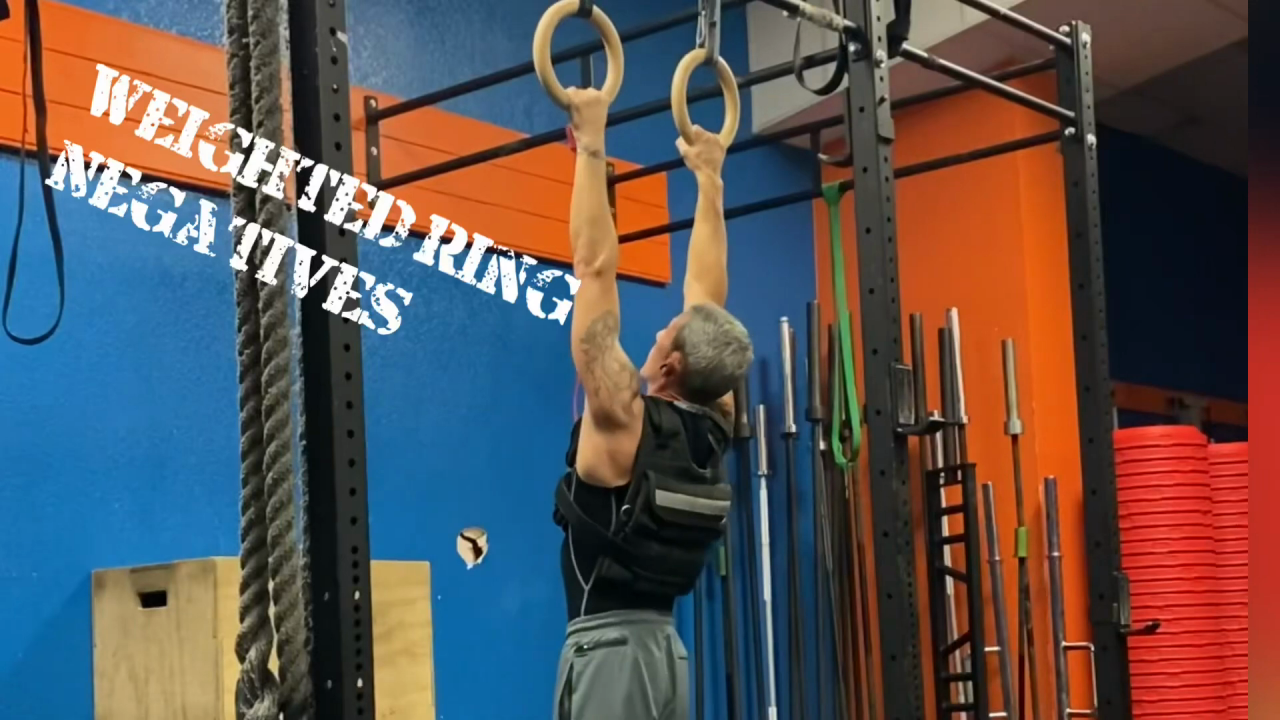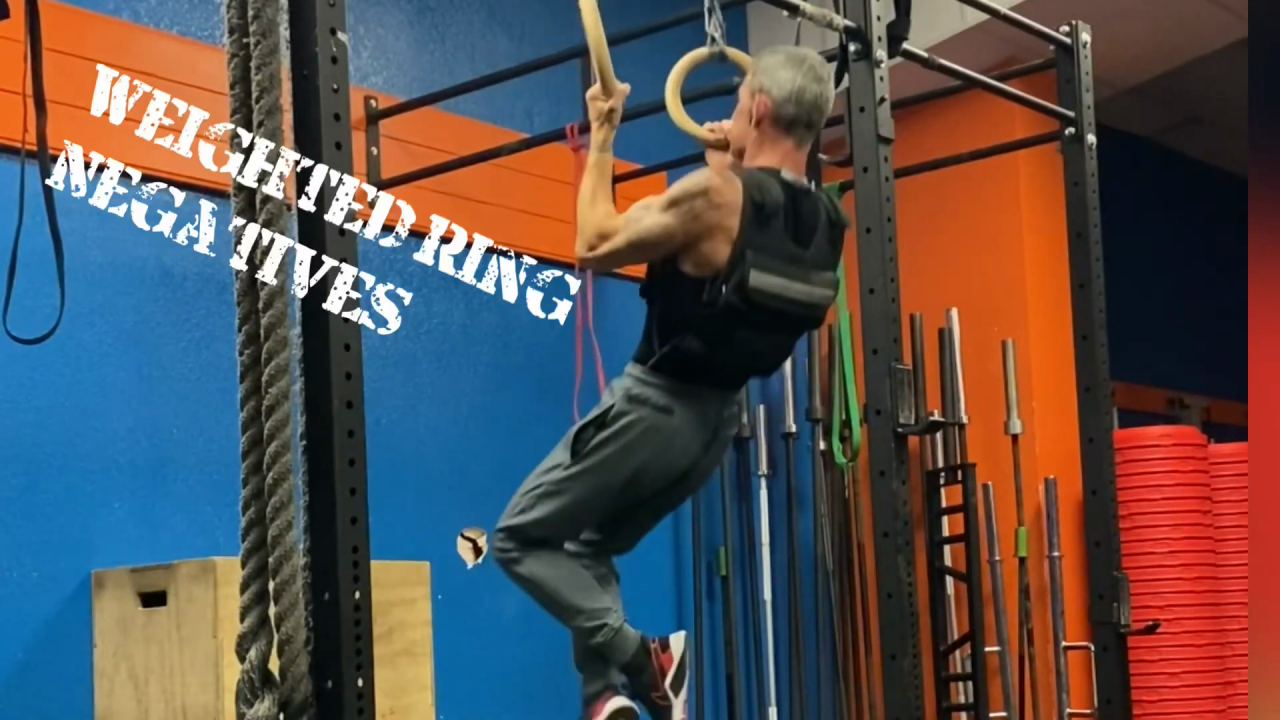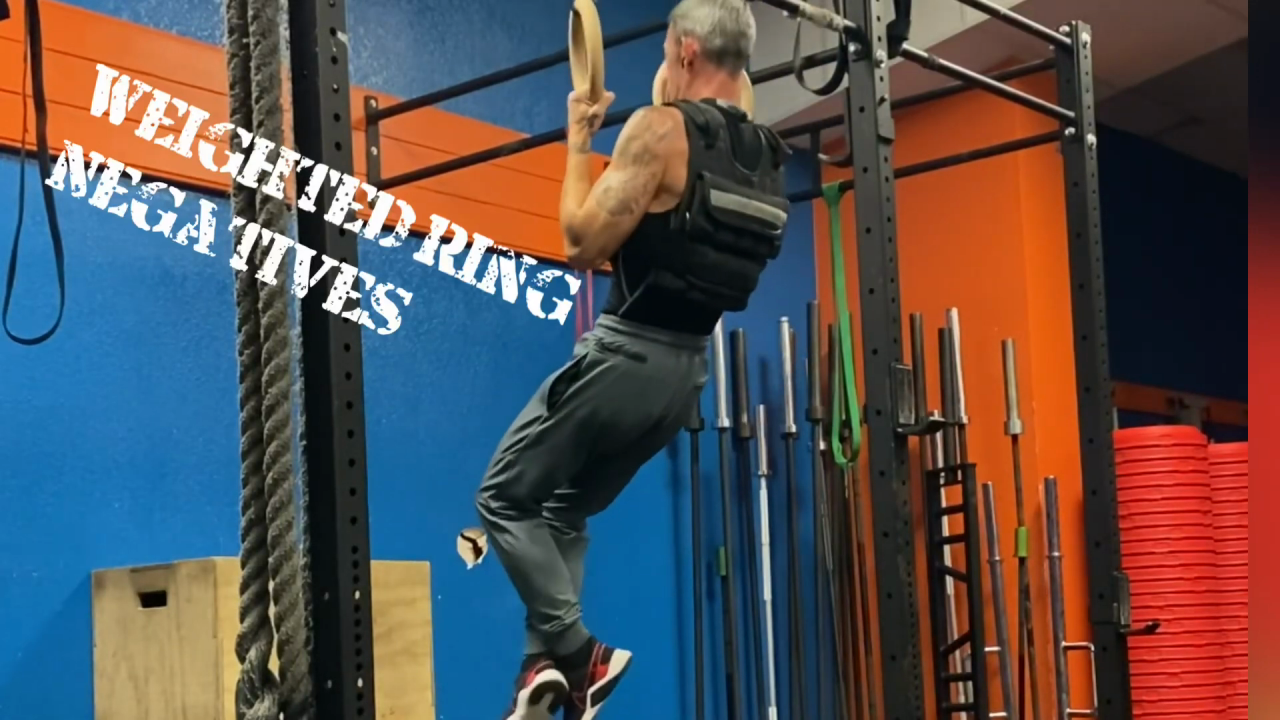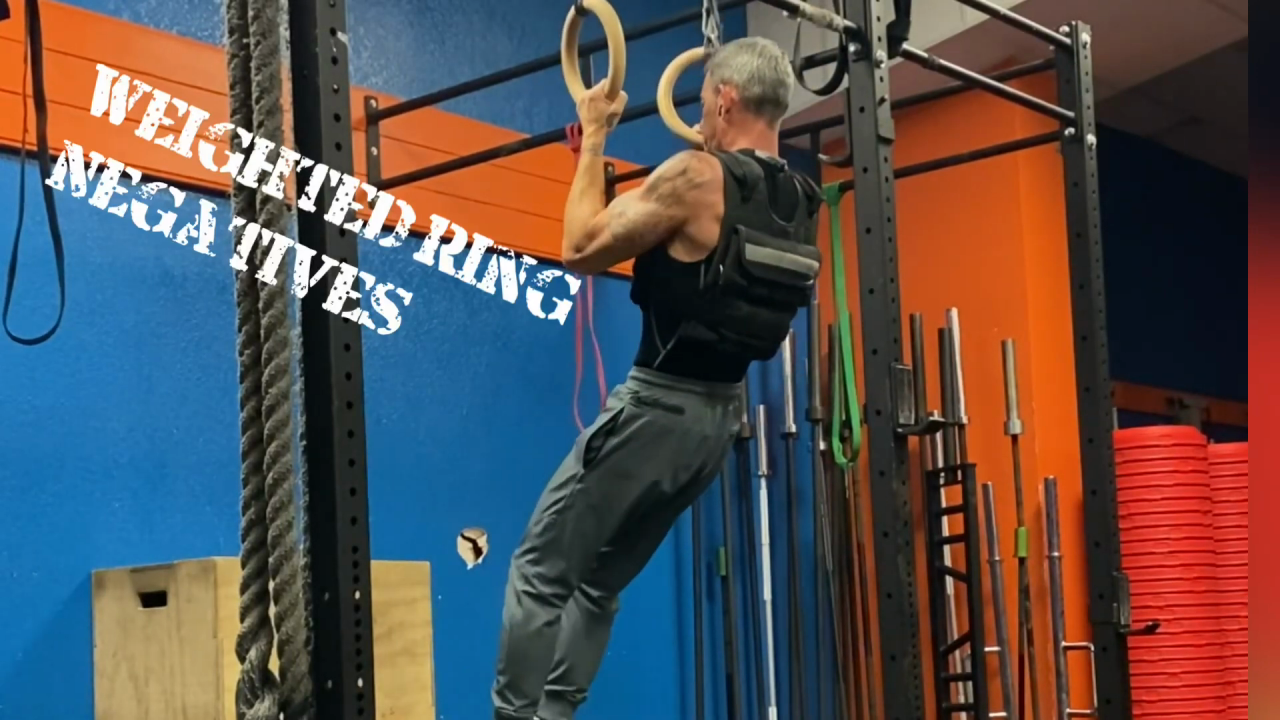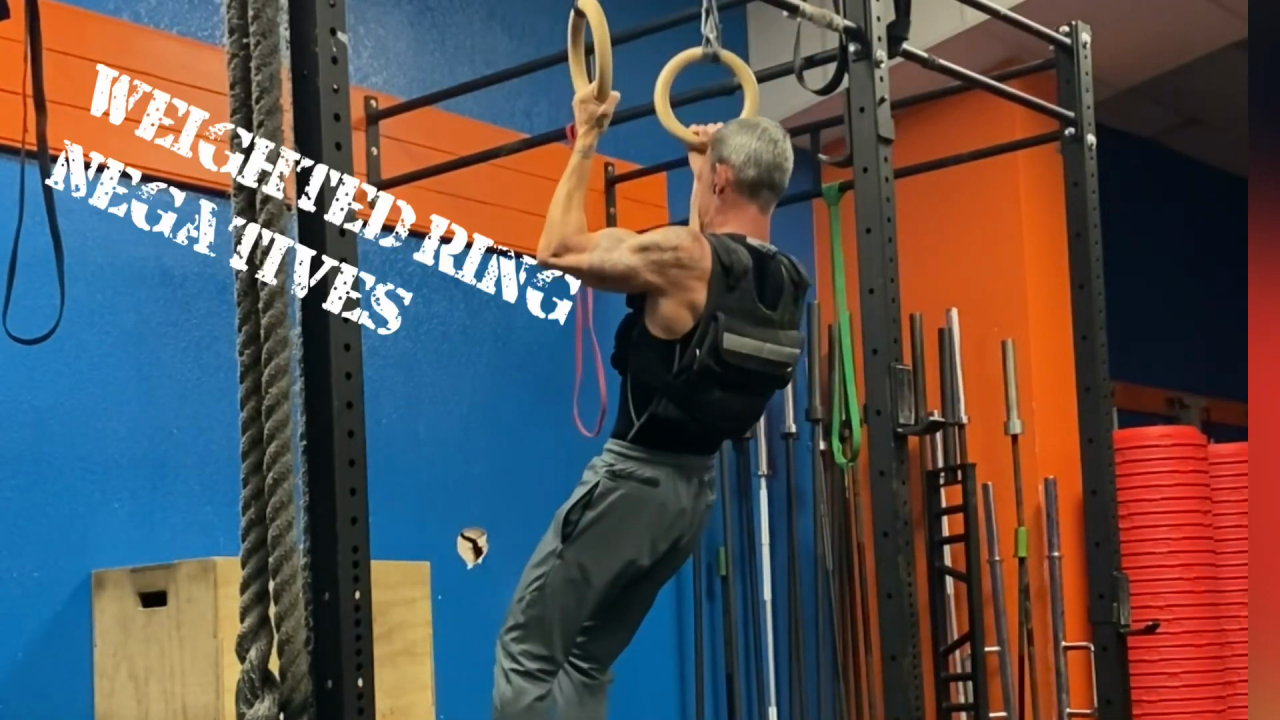
dt=1s
person 1, frame 1
left shoulder: (623, 422)
right shoulder: (714, 428)
left elbow: (595, 267)
right elbow: (708, 298)
left wrist: (591, 143)
right wrist: (708, 178)
left hip: (608, 650)
right hip: (664, 649)
person 1, frame 2
left shoulder: (715, 195)
right shoulder: (826, 225)
left elbow: (595, 245)
left wrist: (600, 141)
left hip: (652, 407)
right hip: (713, 420)
left knee: (522, 536)
right knee: (590, 548)
left ankle: (635, 660)
person 1, frame 3
left shoulder: (662, 128)
right shoulder: (766, 160)
left elbow: (582, 244)
left wrist: (578, 141)
left hip: (625, 356)
right hip: (685, 368)
left knee: (505, 501)
right knee: (564, 509)
left ankle: (576, 651)
right ankle: (548, 660)
person 1, frame 4
left shoulder: (698, 176)
right shoulder: (798, 204)
left elbow: (580, 248)
left wrist: (593, 139)
left hip: (656, 408)
right hip: (717, 415)
left knee: (540, 575)
right knee: (596, 584)
person 1, frame 5
left shoulder: (684, 257)
right shoulder: (787, 283)
left elbow: (557, 249)
left wrist: (586, 141)
right wrist: (700, 170)
left hip: (633, 482)
right hip: (694, 488)
left knee: (527, 651)
right knee: (588, 660)
